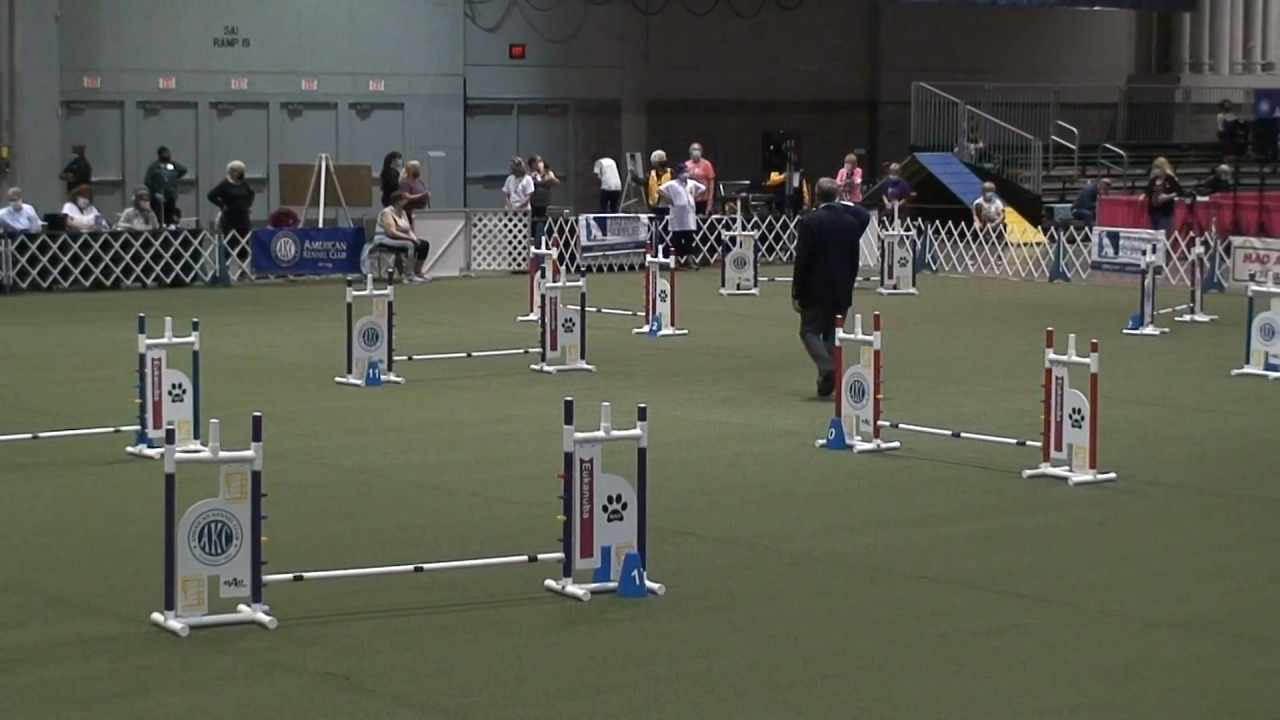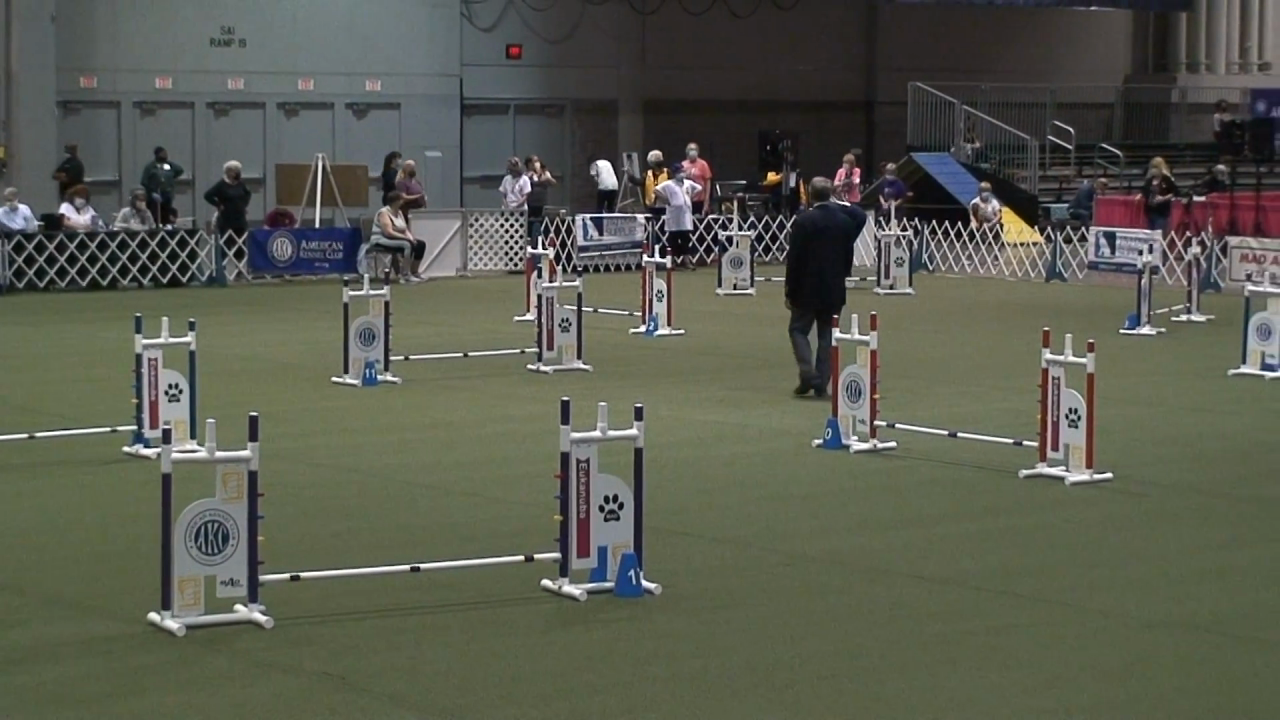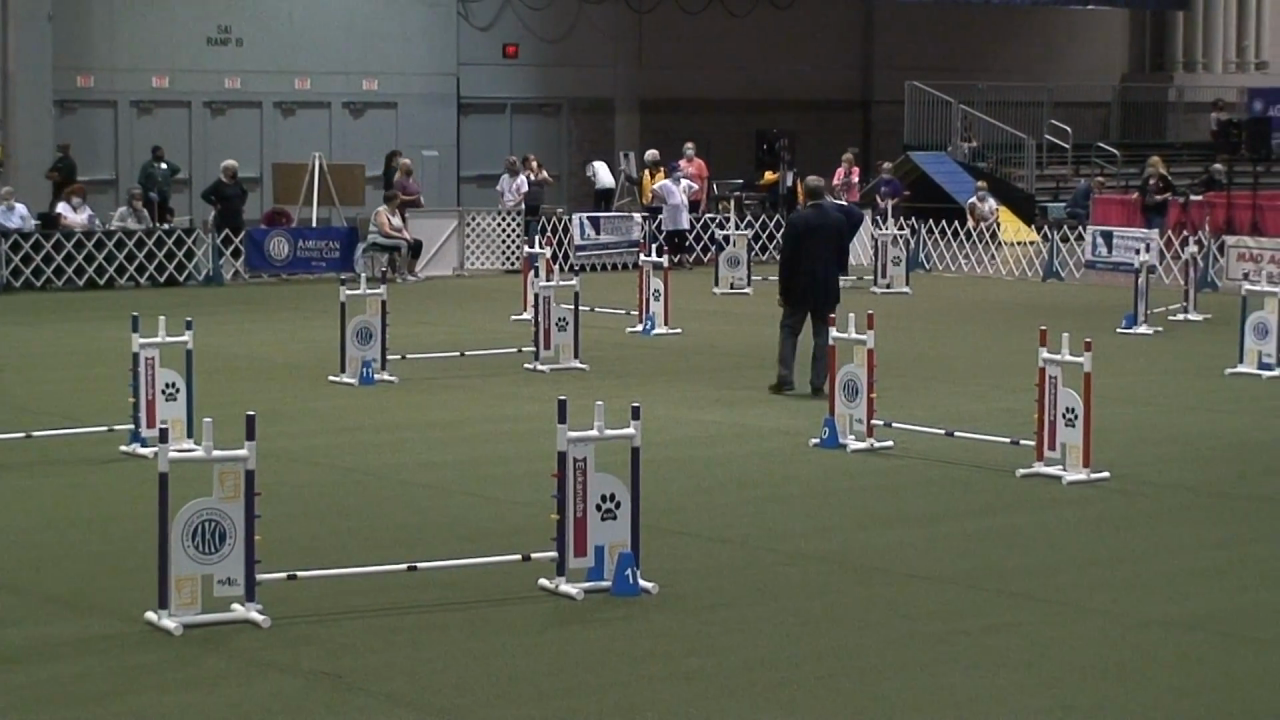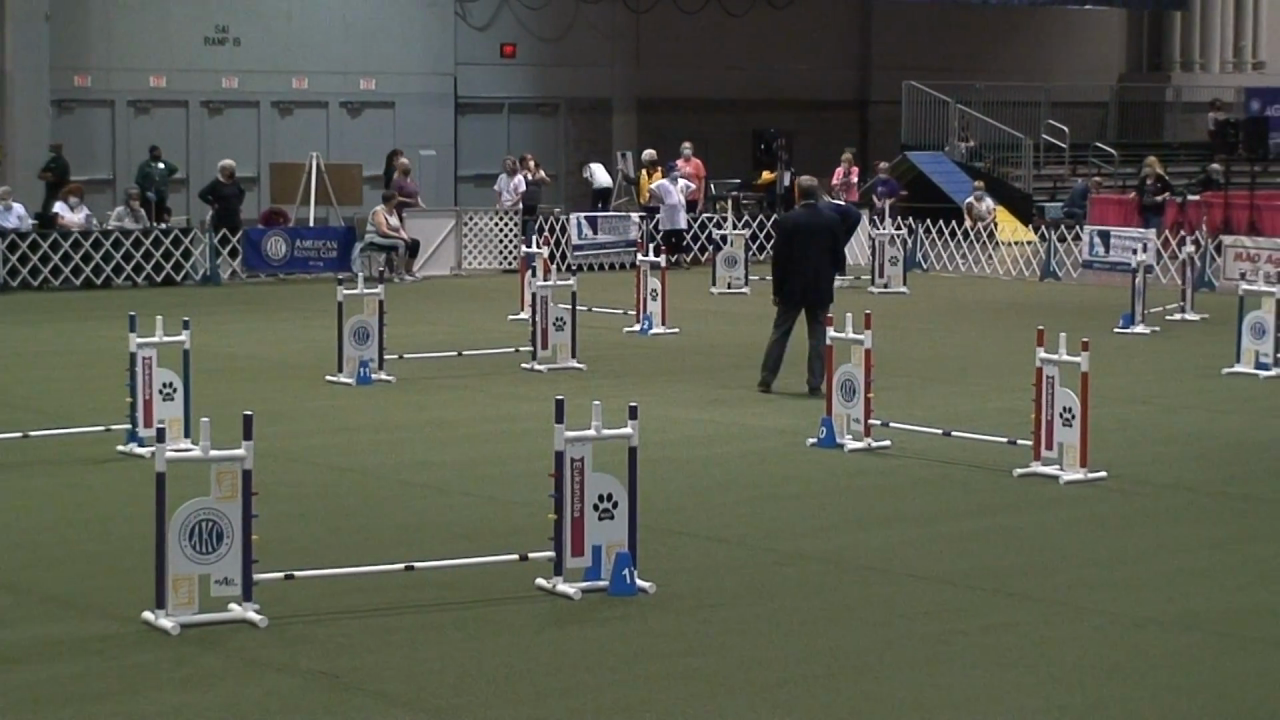
dt=0.1s
person 1, frame 1
left shoulder: (809, 221)
right shoulder: (851, 222)
left elbow: (802, 259)
right elbow: (855, 259)
left wrist: (797, 292)
left hip: (815, 290)
right hip: (841, 290)
left knee: (810, 332)
right knee: (832, 336)
left ankle: (828, 368)
right ankle: (826, 385)
person 1, frame 2
left shoulder: (803, 221)
right shoulder: (846, 221)
left elbow: (794, 258)
right elbow: (849, 258)
left wrist: (790, 291)
left hip: (808, 289)
right hip: (834, 290)
left knee: (798, 330)
right knee: (827, 336)
left ankle: (809, 375)
right ankle: (821, 383)
person 1, frame 3
left shoulder: (795, 220)
right shoulder: (839, 220)
left elbow: (786, 258)
right elbow: (844, 256)
left wrist: (783, 289)
left hip: (800, 288)
right hip: (828, 289)
left knee: (788, 332)
right knee: (823, 336)
left ankle: (785, 379)
right ankle: (818, 385)
person 1, frame 4
left shoulder: (787, 220)
right shoulder: (832, 220)
left elbow: (778, 257)
right elbow: (839, 256)
left wrist: (777, 289)
left hip: (792, 287)
right hip: (821, 288)
left knee: (780, 332)
right knee: (818, 336)
left ankle: (767, 379)
right ankle: (815, 384)
